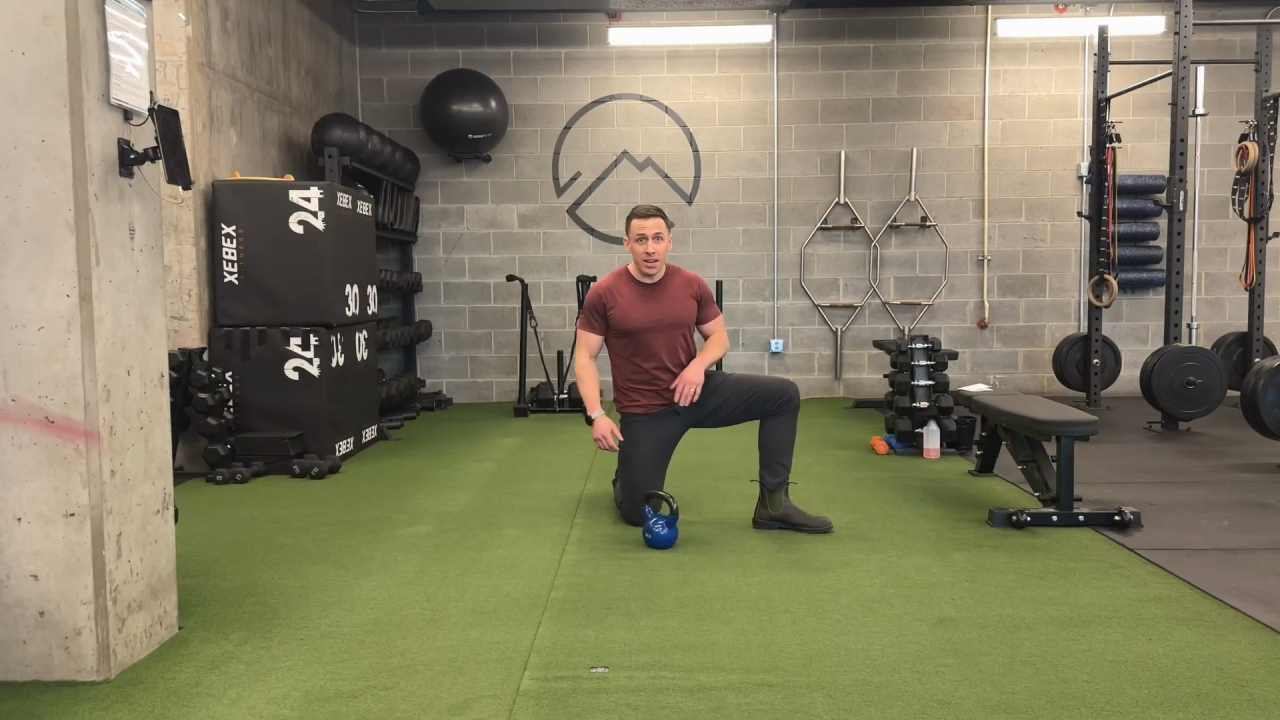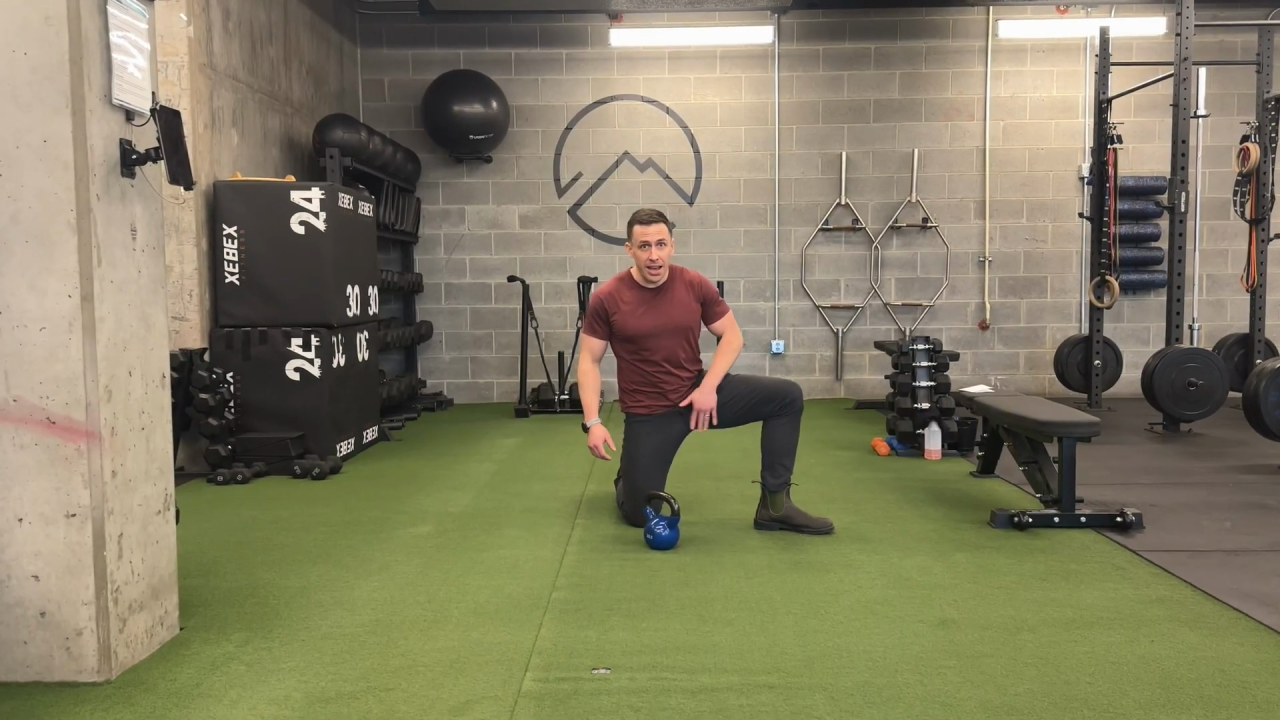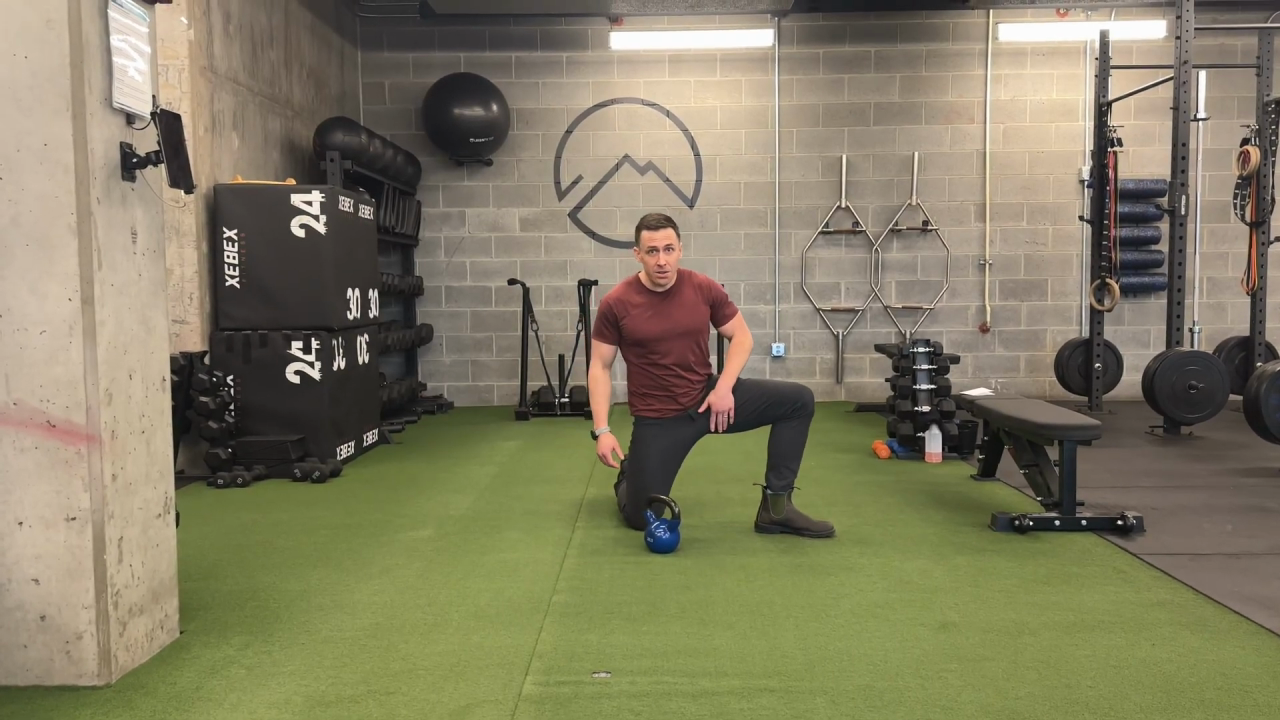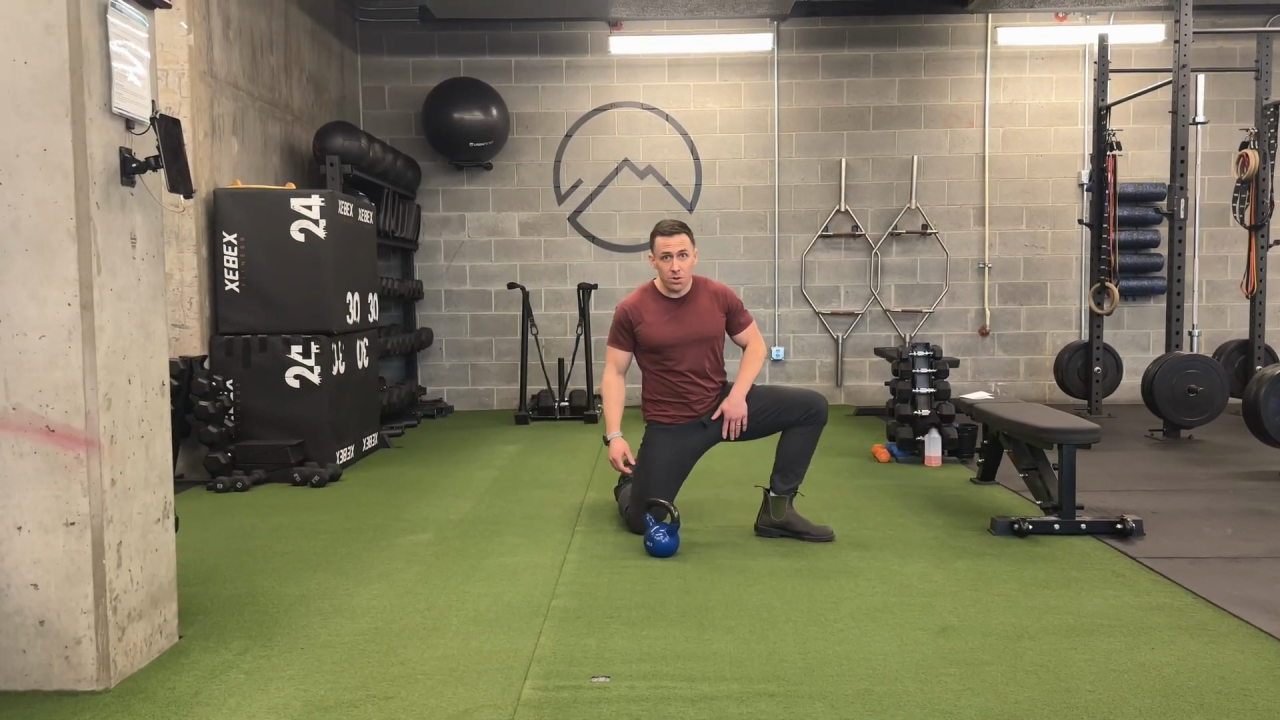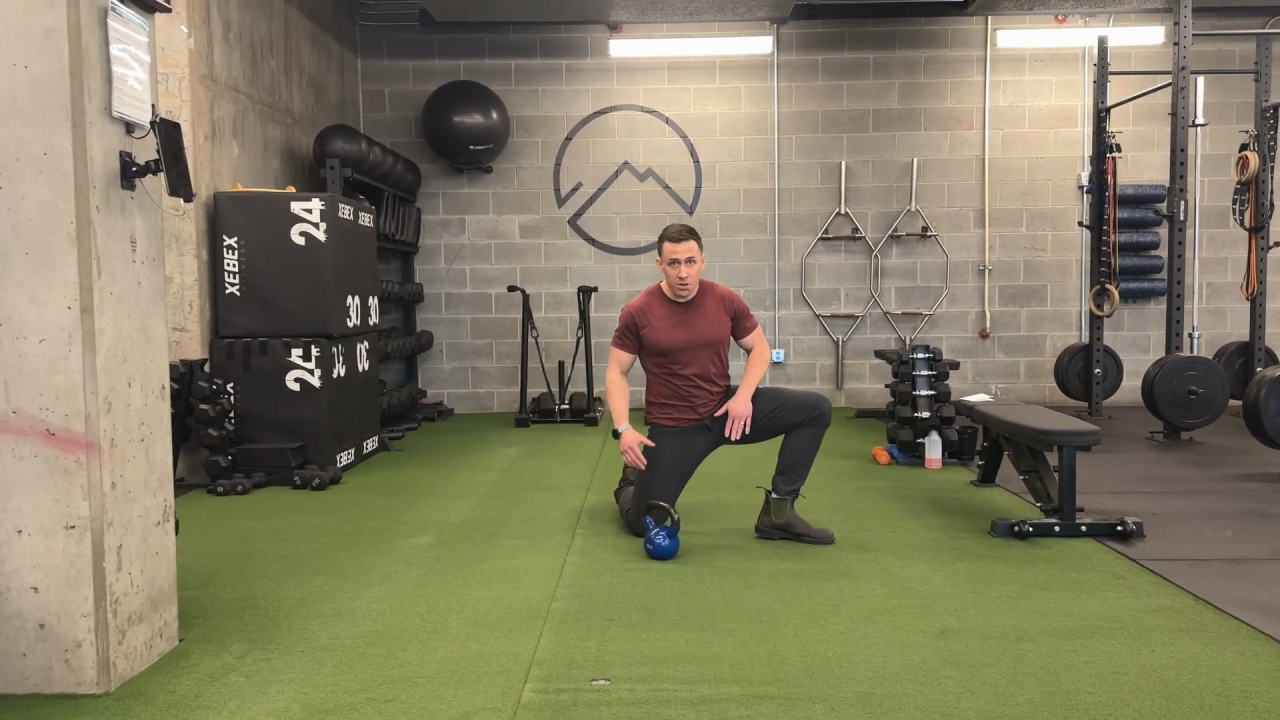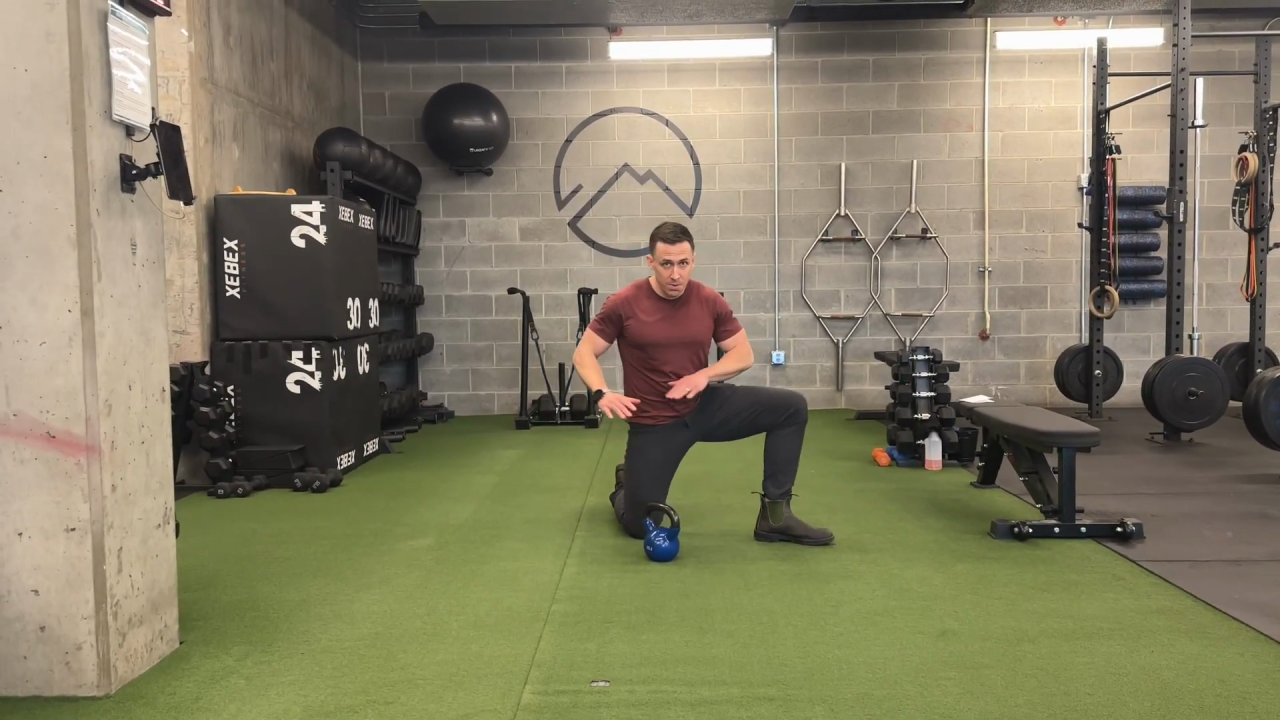
dt=0.3s
person 1, frame 1
left shoulder: (692, 285)
right shoulder: (604, 294)
left elbow: (719, 337)
right elbow: (585, 357)
left wrist: (699, 366)
right wrist: (596, 415)
left hip: (695, 392)
right hip: (644, 411)
left knee: (783, 395)
right knee: (640, 513)
left ankle: (773, 504)
right ankle: (625, 477)
person 1, frame 2
left shoulder: (695, 285)
right shoulder: (607, 298)
left elbow: (732, 336)
right elbow: (589, 362)
left wrist: (708, 386)
right wrist: (592, 423)
left hip: (696, 394)
right hip: (648, 412)
left knee: (787, 396)
right knee: (640, 514)
left ankle: (775, 503)
right ankle: (627, 474)
person 1, frame 3
left shoulder: (704, 288)
right shoulder: (616, 304)
left elbow: (741, 337)
right elbow: (600, 367)
left wrist: (724, 387)
right wrist: (601, 430)
left hip: (709, 396)
right hip: (658, 417)
left knee: (798, 400)
right knee: (641, 517)
left ankle: (775, 506)
right ankle: (629, 476)
person 1, frame 4
left shoulder: (720, 296)
right shoulder: (631, 310)
left elbow: (755, 345)
right elbow: (614, 373)
left wrist: (737, 395)
right wrist: (614, 436)
left hip: (721, 405)
right hip: (670, 424)
left knee: (813, 407)
right knee: (642, 520)
left ankle: (777, 508)
right ankle: (630, 482)
person 1, frame 5
left shoulder: (726, 300)
right shoulder: (638, 312)
left elbow: (760, 350)
right elbow: (616, 373)
left wrist: (745, 395)
right wrist: (623, 429)
left hip: (724, 410)
right hip: (673, 426)
left knee: (815, 409)
right knee: (644, 523)
left ankle: (778, 510)
right ankle: (631, 484)
person 1, frame 6
left shoulder: (710, 301)
right shoulder: (623, 304)
left elbow: (743, 354)
right elbow: (584, 354)
left wrist: (704, 375)
right wrist: (602, 392)
left hip: (704, 406)
right hip: (653, 423)
left knee: (791, 407)
right knee: (639, 525)
left ankle: (775, 513)
right ankle: (624, 489)
